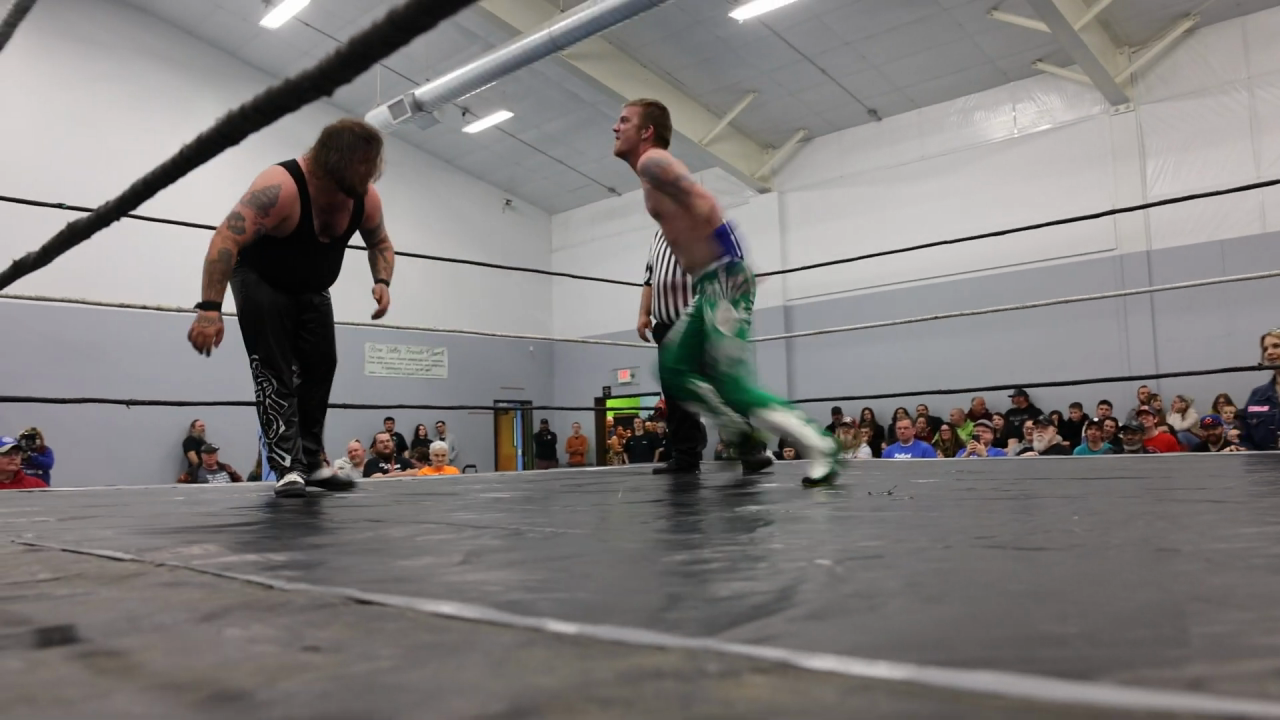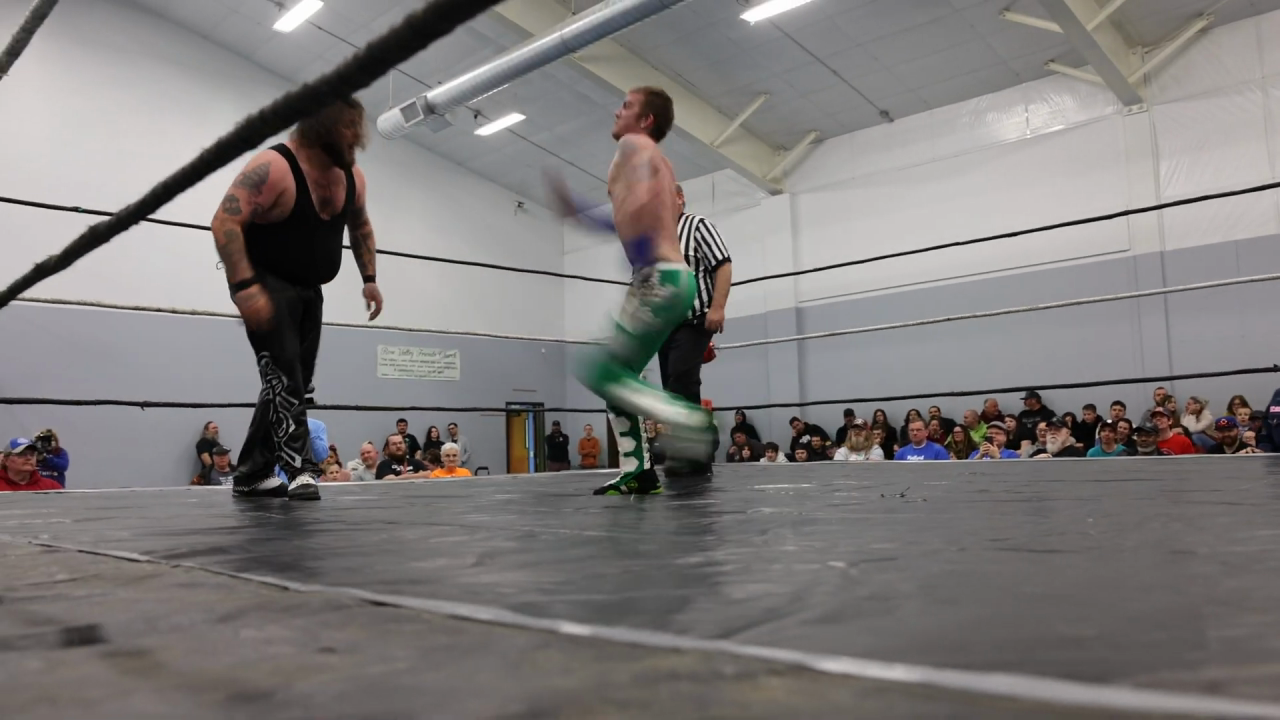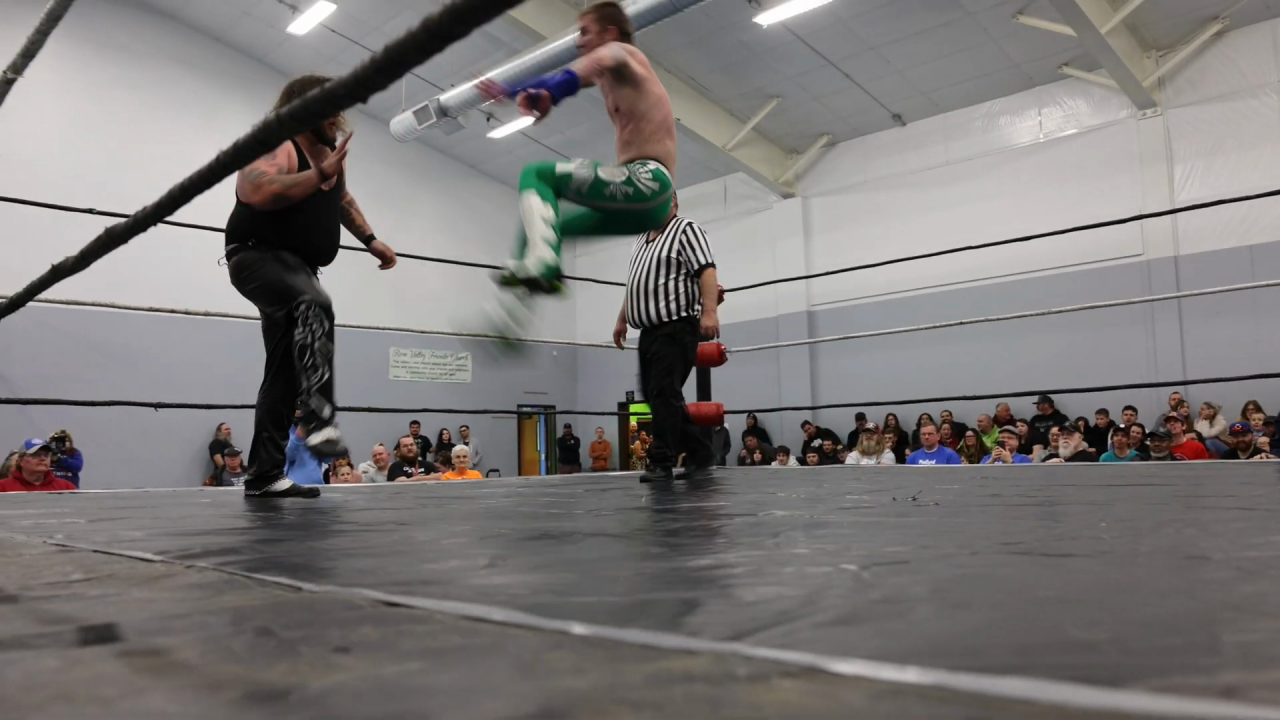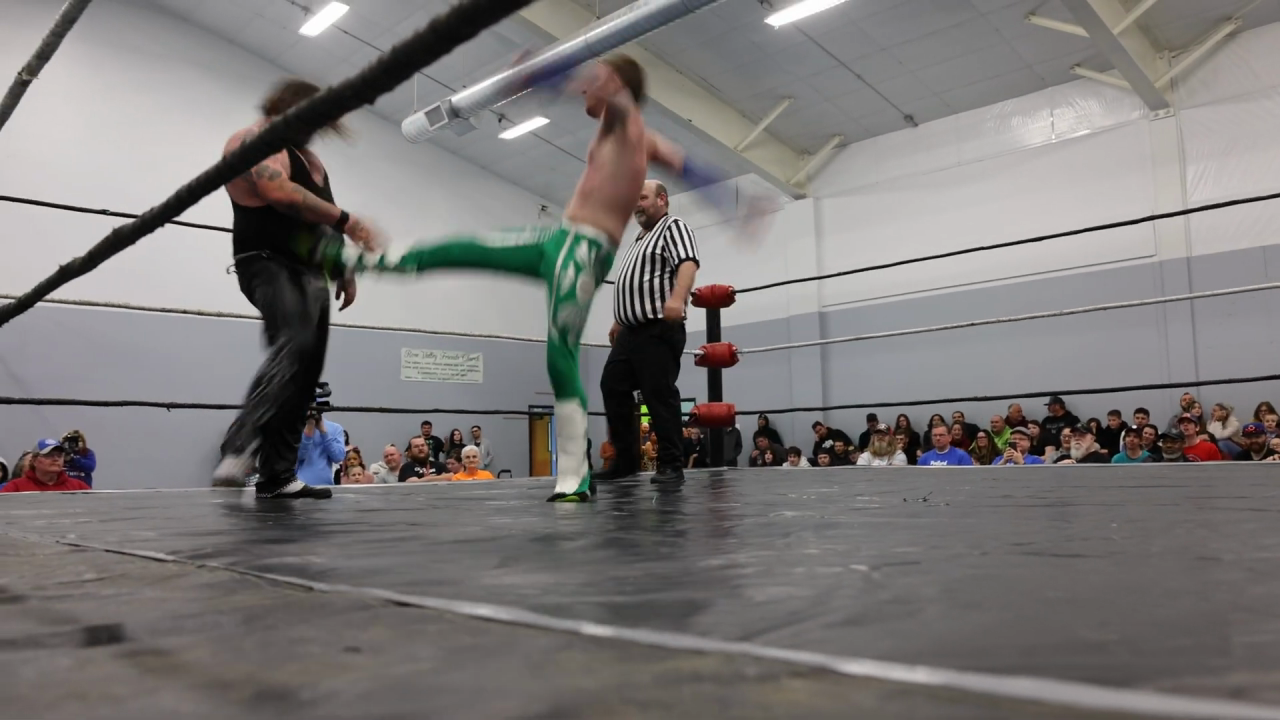
dt=0.3s
person 1, frame 1
left shoulder: (652, 162)
right shoulder: (657, 173)
left elbow: (704, 202)
left wrist: (731, 260)
left hip: (724, 280)
right hip: (709, 284)
left knee: (735, 385)
right knee: (672, 369)
left ankle: (819, 450)
right ankle: (741, 435)
person 1, frame 2
left shoulder: (638, 145)
right shoulder: (652, 159)
left elbow: (642, 196)
left wrist: (640, 255)
right wrist: (577, 211)
left hip: (661, 282)
right hip: (666, 283)
left knee: (603, 378)
right knee: (614, 381)
left ankle: (688, 424)
right ankle: (635, 472)
person 1, frame 3
left shoulder: (618, 54)
right shoulder: (615, 68)
left elbow: (569, 76)
right elbow: (566, 79)
left wrist: (511, 87)
left hip: (645, 182)
right hip: (647, 200)
left knee: (535, 175)
right knee: (555, 226)
left ankle: (539, 267)
right ankle: (507, 319)
person 1, frame 4
left shoulder: (622, 115)
right shoulder: (644, 139)
left elbow: (602, 81)
right elbow: (692, 171)
left wrist: (564, 75)
left hip: (579, 248)
right hip: (561, 240)
left knee: (561, 362)
right knee: (462, 249)
left ankle: (575, 478)
right ankle: (357, 262)
person 2, frame 1
left shoulder: (365, 197)
right shoulder: (281, 186)
left elbow: (381, 244)
right elbow: (226, 239)
left wrist: (382, 281)
right wrist: (209, 309)
left hip: (312, 291)
right hip: (260, 282)
left knee: (320, 368)
right knee: (275, 373)
left ankle: (310, 461)
right ankle: (288, 468)
person 2, frame 2
left shoulder: (350, 175)
right shoulder: (273, 166)
left elbow: (360, 227)
right elbow: (225, 223)
left wrist: (369, 279)
right wrist: (245, 286)
left hip: (306, 285)
right hip: (262, 283)
left knee: (293, 377)
right knee: (283, 372)
left ankle: (254, 473)
right ankle: (298, 470)
person 2, frame 3
left shoulder: (330, 150)
right shoulder: (273, 143)
left elbow: (342, 199)
right elbow: (260, 194)
left wrist: (370, 240)
right wrist: (320, 174)
left hip: (297, 264)
right hip: (258, 257)
left knee: (286, 366)
right knee: (315, 305)
left ankle: (265, 475)
right ankle: (320, 423)
person 2, frame 4
left shoulder: (302, 152)
right shoulder: (253, 140)
left elbow: (321, 217)
right elbow: (281, 193)
left wrist: (342, 274)
right wrist: (345, 220)
left hip: (306, 272)
right hip: (269, 267)
left knee: (304, 376)
right knee: (293, 343)
left ankle: (276, 478)
right ankle: (239, 451)
person 3, frame 1
left shoulder: (713, 225)
right shoulder: (662, 236)
left elbow: (735, 267)
right elbow: (652, 282)
left wrist: (737, 304)
right wrist: (643, 314)
left hip: (705, 322)
right hip: (669, 328)
left knee: (722, 383)
right knee: (676, 392)
left ankle: (749, 449)
right ankle: (686, 455)
person 3, frame 2
left shoulder: (697, 225)
right shoulder: (648, 240)
left elbow: (722, 265)
right elbow: (638, 284)
left wrist: (717, 308)
right wrist: (626, 315)
left hip: (692, 322)
right hip: (664, 327)
left knee: (682, 384)
right knee: (676, 389)
left ankle: (681, 450)
right ankle: (698, 457)
person 3, frame 3
left shoulder: (686, 230)
right shoulder: (642, 241)
left elbow: (707, 270)
left wrist: (709, 312)
right wrist: (621, 321)
left hip: (675, 329)
right hip: (649, 331)
left knee: (665, 392)
right knee: (654, 394)
left ankle: (662, 462)
right ankle: (699, 455)
person 3, frame 4
left shoulder: (673, 227)
right shoulder: (639, 238)
left elbow: (687, 264)
left wrist: (677, 298)
right wrist: (618, 321)
left hip: (660, 329)
right hip: (632, 330)
left knee: (660, 394)
right knee: (613, 386)
left ankle: (671, 463)
right ankle: (624, 458)
